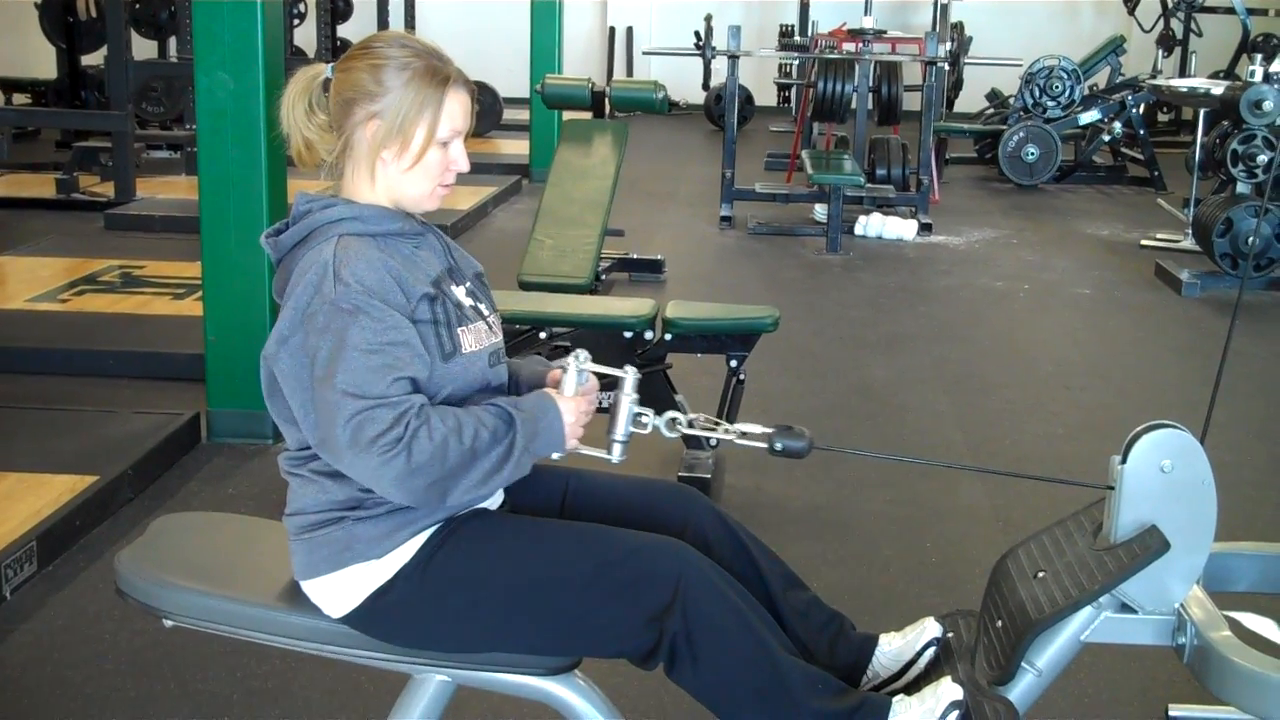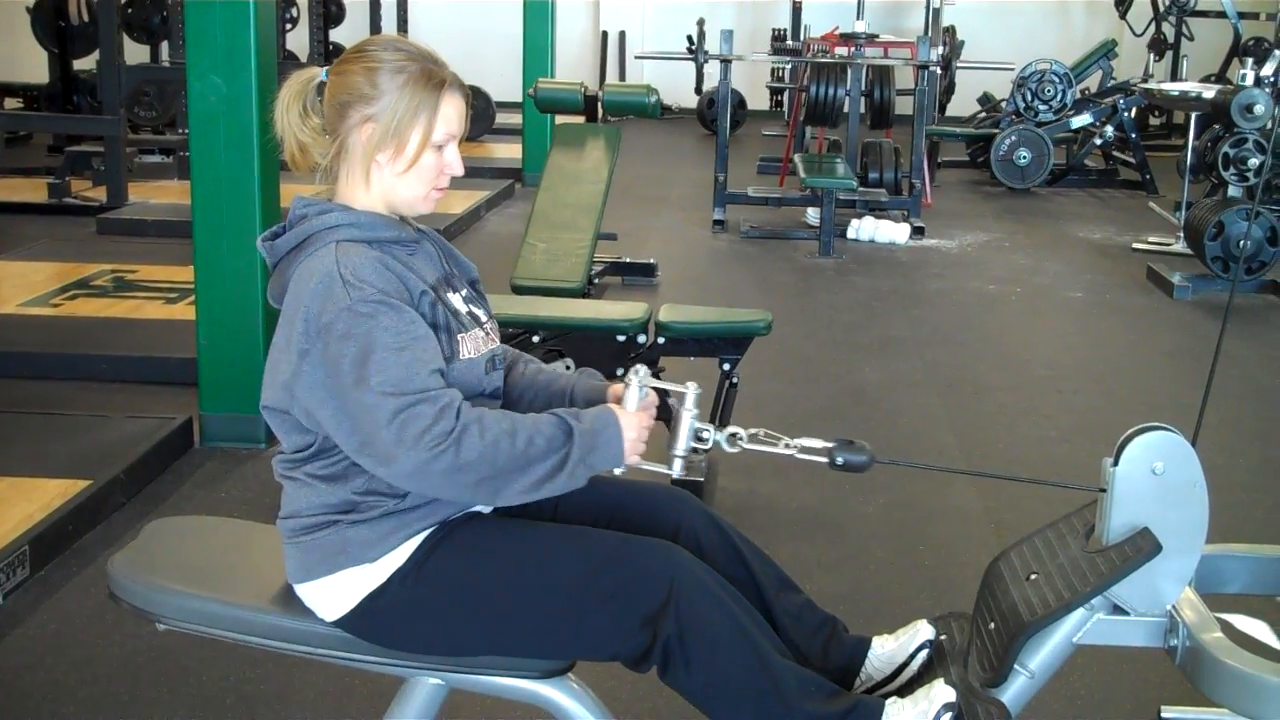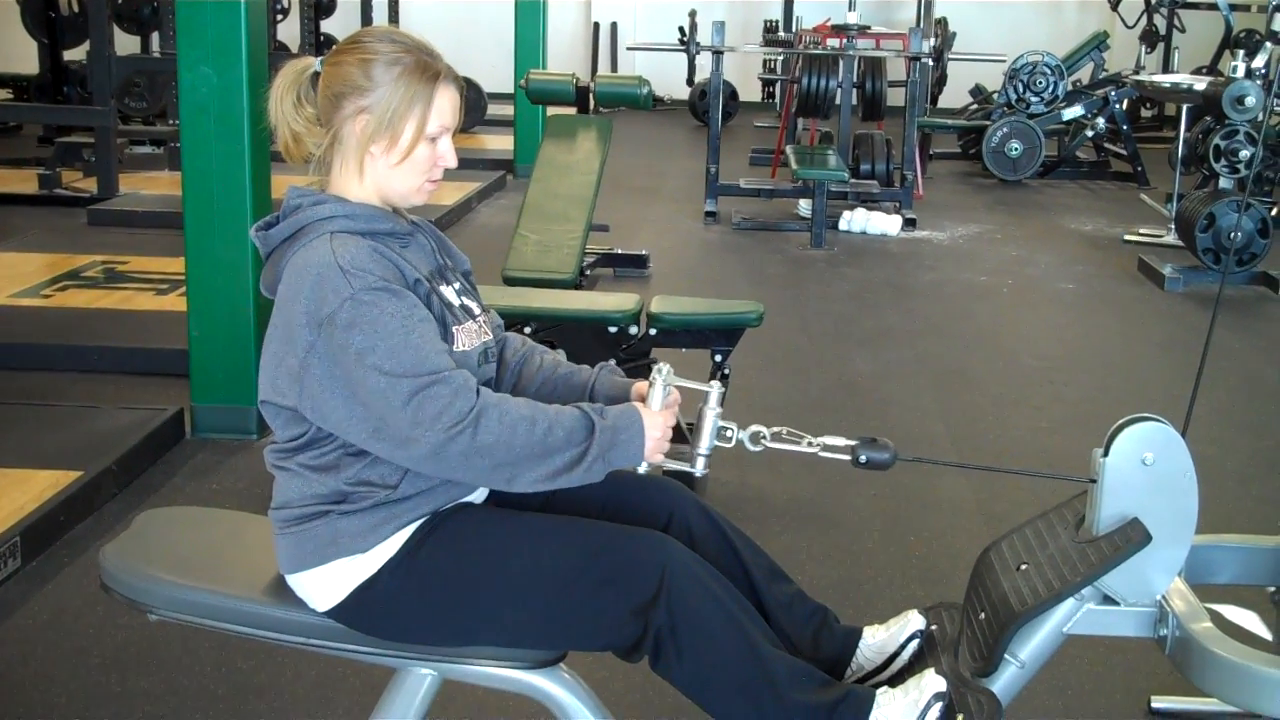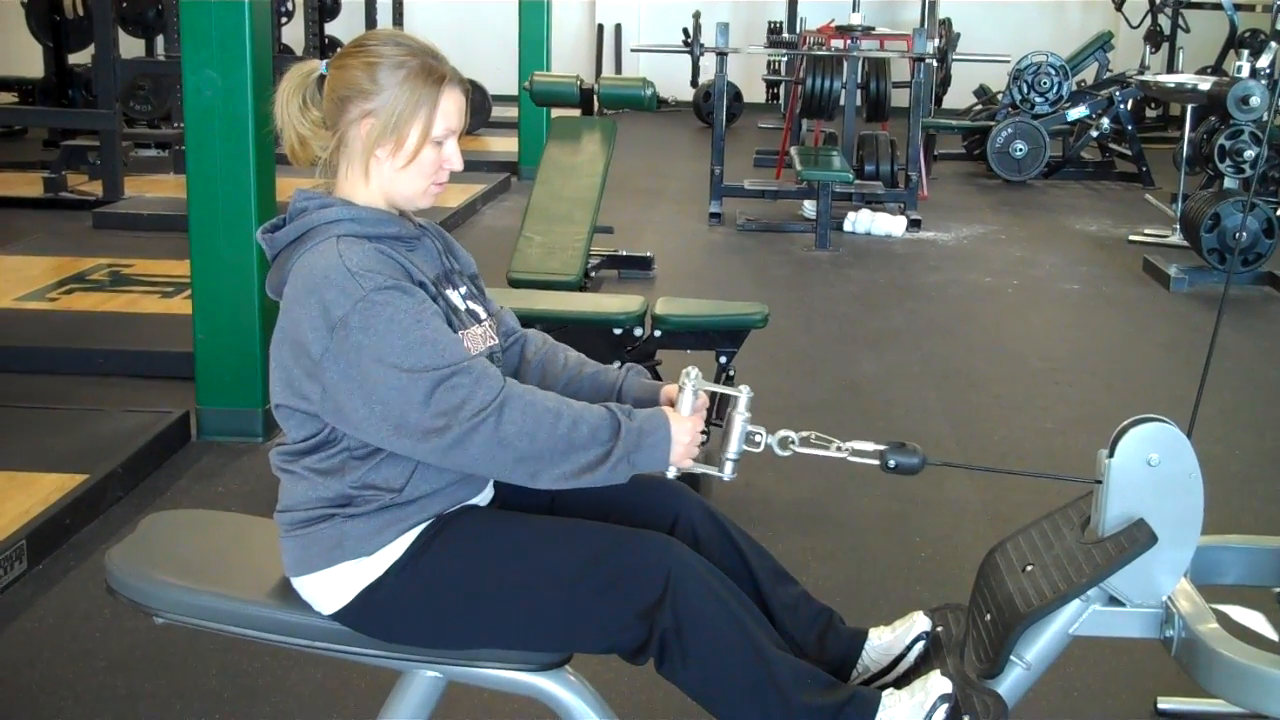
dt=0.4s
person 1, frame 1
left shoulder: (407, 239)
right shoulder: (345, 278)
right elbow: (392, 451)
left wrist: (536, 382)
right wrist: (542, 423)
left hip: (462, 500)
right hip: (390, 557)
left knee: (676, 511)
right knee: (667, 579)
left ankle: (847, 658)
person 1, frame 2
left shoulder: (405, 245)
right shoulder: (344, 286)
left elbow: (488, 374)
right elbow: (436, 445)
left wrist: (593, 396)
right wrist: (598, 436)
left hip: (448, 506)
right hip: (384, 561)
left knee: (671, 515)
right knee: (661, 584)
left ankle: (842, 661)
person 1, frame 3
left shoulder: (402, 237)
right shoulder: (339, 276)
left elbow: (495, 357)
right elbow: (456, 426)
left wrist: (614, 393)
right wrist: (619, 433)
left hip: (445, 491)
right hip: (375, 550)
left knee: (663, 505)
right knee: (653, 571)
left ankle: (831, 651)
person 1, frame 4
left shoulder: (410, 240)
right shoulder: (346, 280)
left elbow: (513, 353)
right elbow: (486, 416)
left wrist: (641, 395)
right wrist: (647, 437)
left hip: (450, 493)
right hip: (380, 555)
left knee: (669, 510)
right knee: (656, 575)
left ankle: (837, 653)
